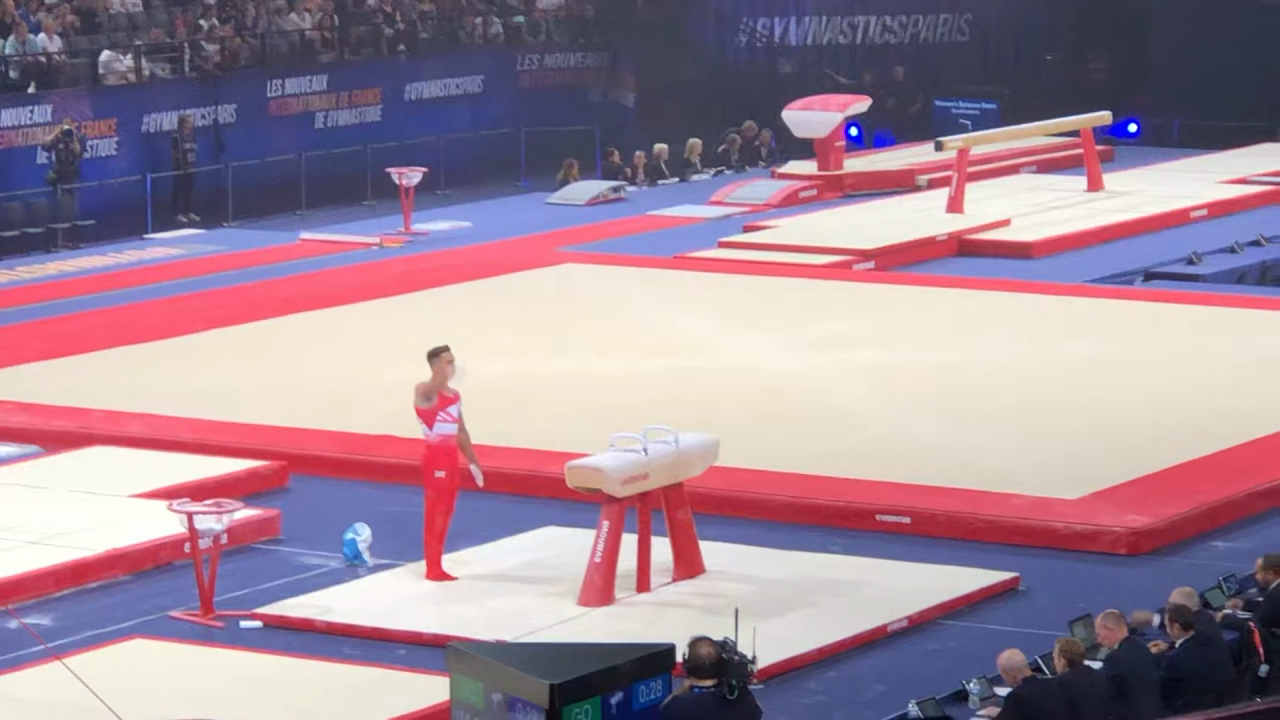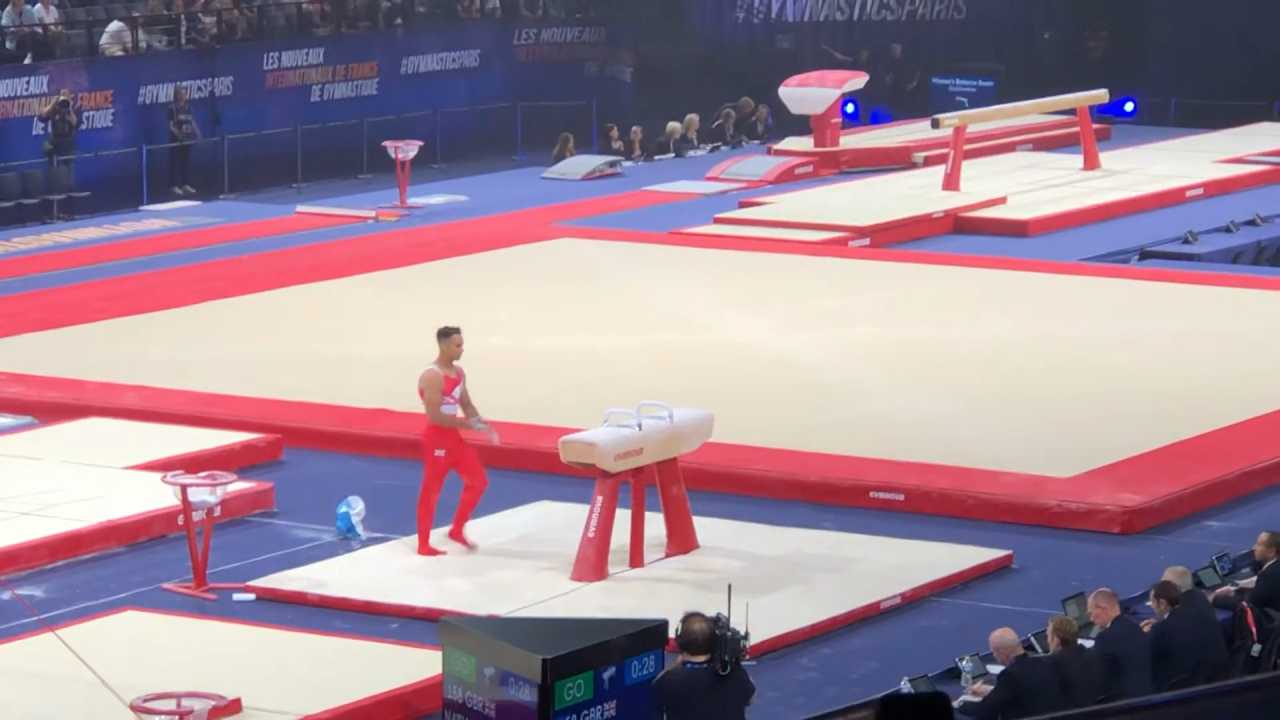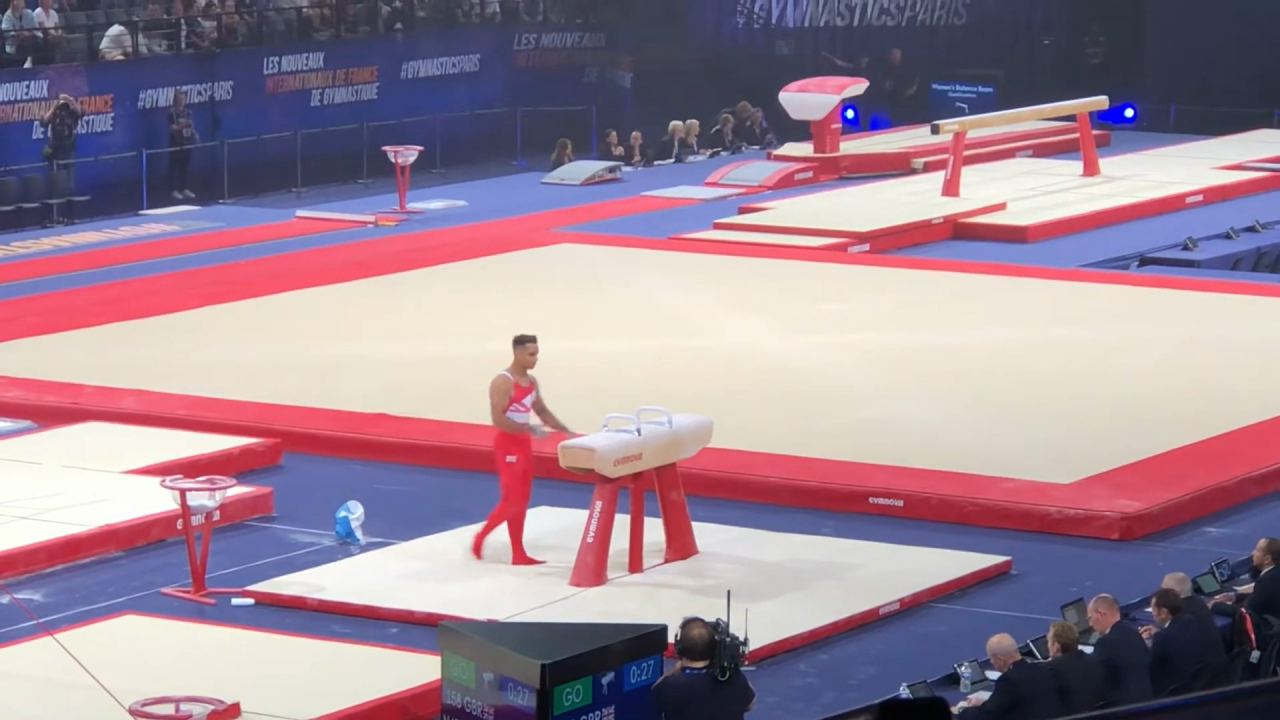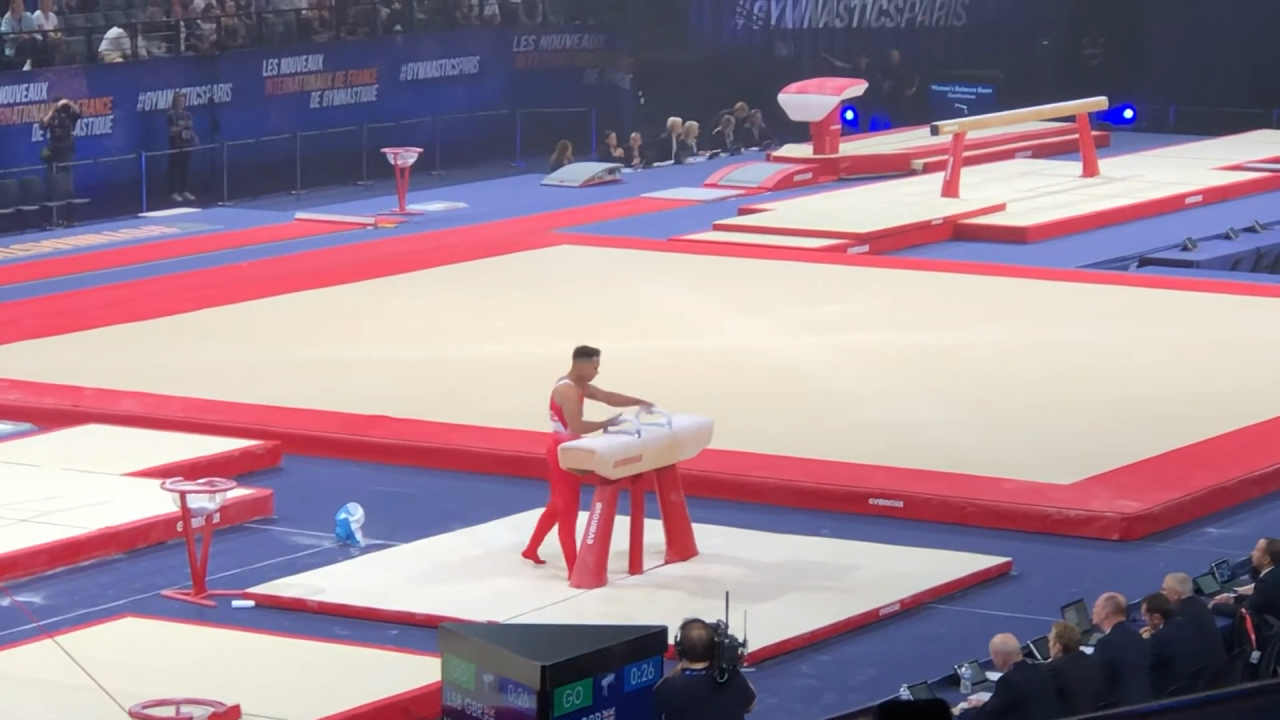
dt=0.7s
person 1, frame 1
left shoulder: (455, 394)
right shoulder: (425, 392)
right elbow: (430, 386)
left wrist: (473, 462)
right wrist: (446, 376)
left hip: (451, 459)
right hip: (436, 460)
left knee: (445, 516)
right knee: (434, 516)
left ankle: (437, 567)
right ankle: (432, 569)
person 1, frame 2
left shoulder: (458, 372)
right shoulder: (432, 376)
left elbow: (467, 404)
right elbow: (435, 416)
left wrist: (482, 424)
right wrist: (469, 424)
left hip: (454, 437)
right hip: (437, 438)
left knee: (478, 481)
right knee: (431, 491)
left ankle: (457, 530)
right ankle: (424, 544)
person 1, frame 3
left shoulder: (531, 381)
right shoulder: (502, 382)
left elbow: (542, 411)
right elbow: (499, 420)
left wrist: (564, 430)
right wrist: (530, 429)
left hip: (525, 445)
right hip: (508, 446)
left knee: (521, 500)
right knee: (513, 500)
left ankle: (518, 554)
right ankle: (481, 535)
person 1, frame 4
left shoulder: (579, 386)
right shoulder: (567, 390)
left elbow: (608, 397)
right elbow: (577, 427)
left wrist: (639, 402)
right wrist: (607, 423)
left knee: (557, 506)
right knee: (568, 511)
left ankle: (531, 549)
right ankle: (574, 569)
